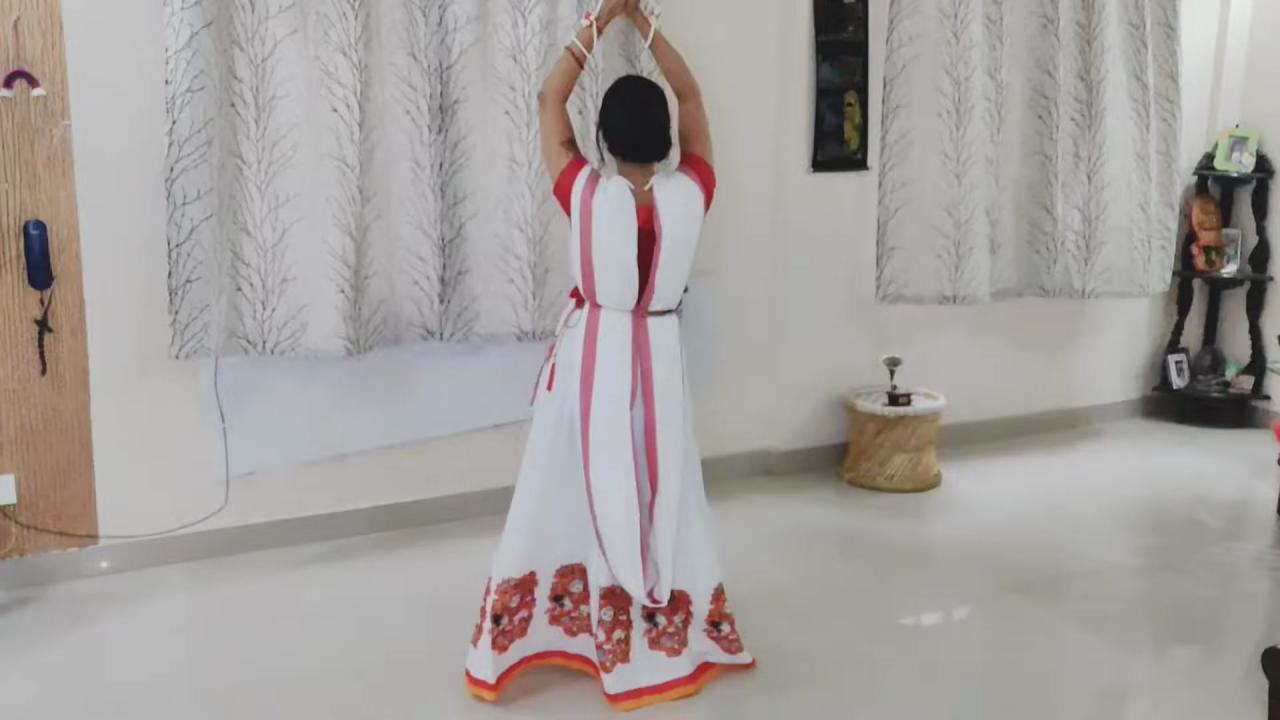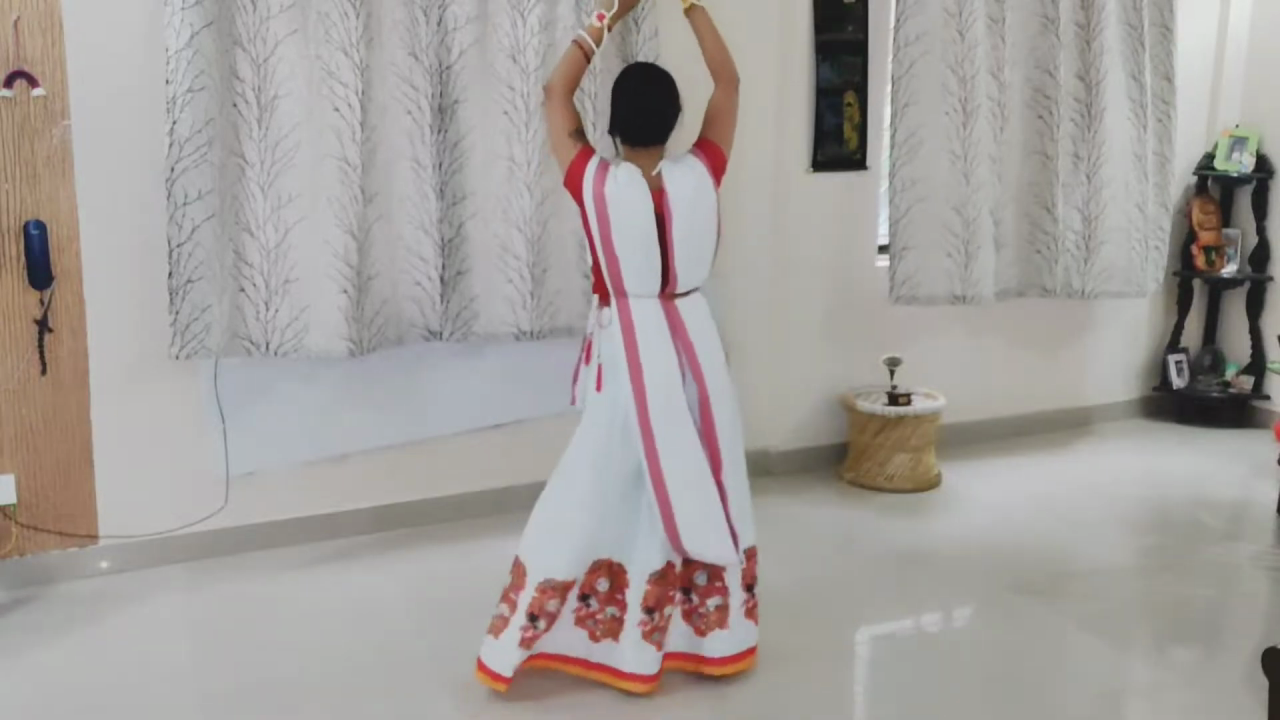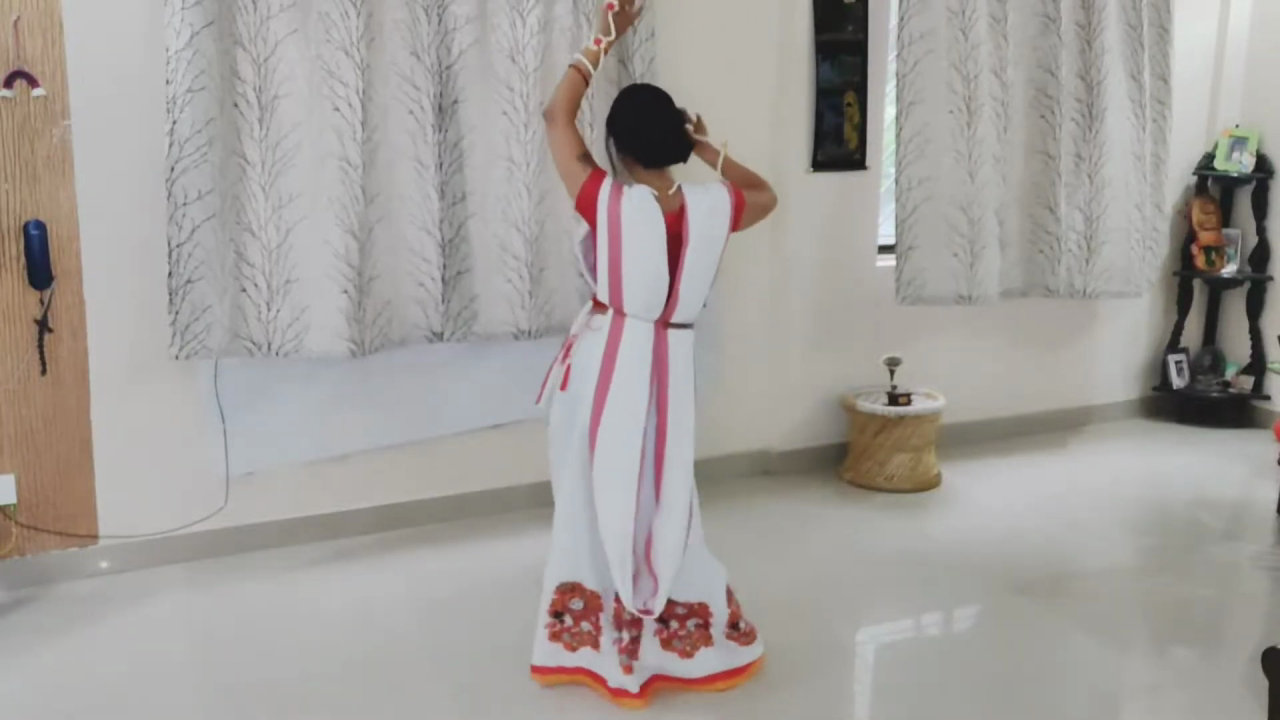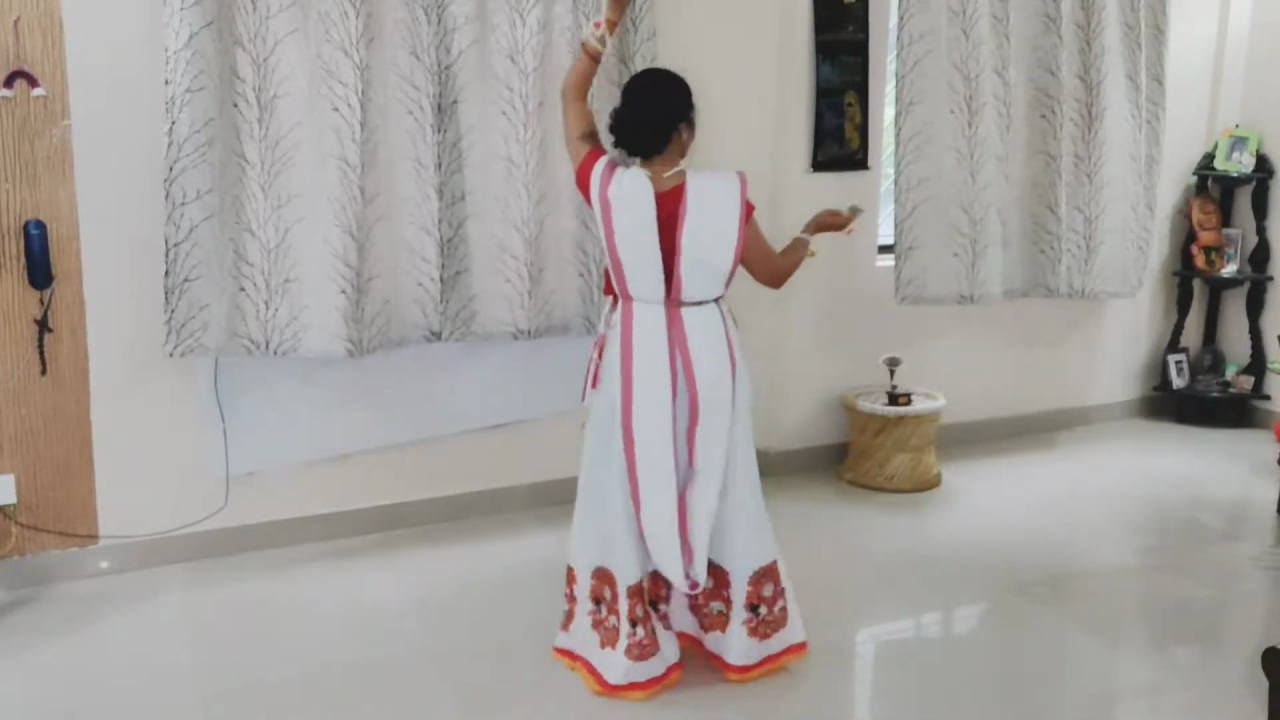
dt=1s
person 1, frame 1
left shoulder: (585, 194)
right shoulder: (690, 194)
left elbow: (551, 100)
right elbow: (691, 97)
left hip: (589, 358)
right hip: (656, 360)
left knee: (571, 501)
right knee: (660, 500)
left ankle: (509, 650)
right ankle: (667, 646)
person 1, frame 2
left shoulder: (596, 184)
right shoulder: (699, 177)
left elbow: (555, 95)
right elbow: (728, 84)
left hip: (628, 352)
right hip: (691, 346)
left knee: (592, 498)
right knee: (701, 491)
right ankle: (713, 636)
person 1, frame 3
left shoulder: (608, 202)
right shoulder: (712, 206)
left elbow: (557, 115)
right elbow: (767, 196)
right wrist: (711, 153)
left hip: (602, 366)
right hip: (668, 371)
left knee: (596, 509)
right knee: (660, 509)
left ankle: (612, 654)
right ankle: (697, 645)
person 1, frame 4
left shoulder: (607, 186)
right shoulder: (723, 196)
left elbow: (571, 100)
right elbow: (772, 274)
right wrist: (813, 230)
left hip: (635, 355)
right hip: (705, 357)
left knee: (628, 493)
right knee: (717, 491)
left ankle: (628, 651)
right ankle: (745, 637)
